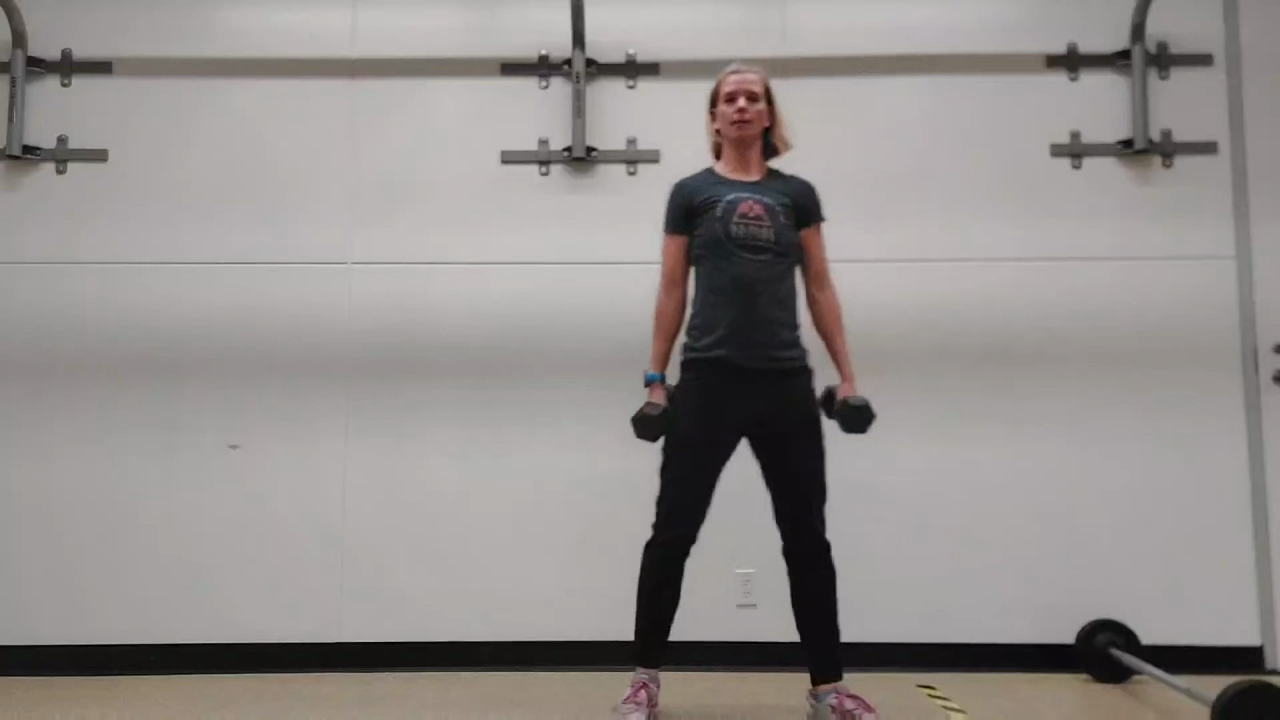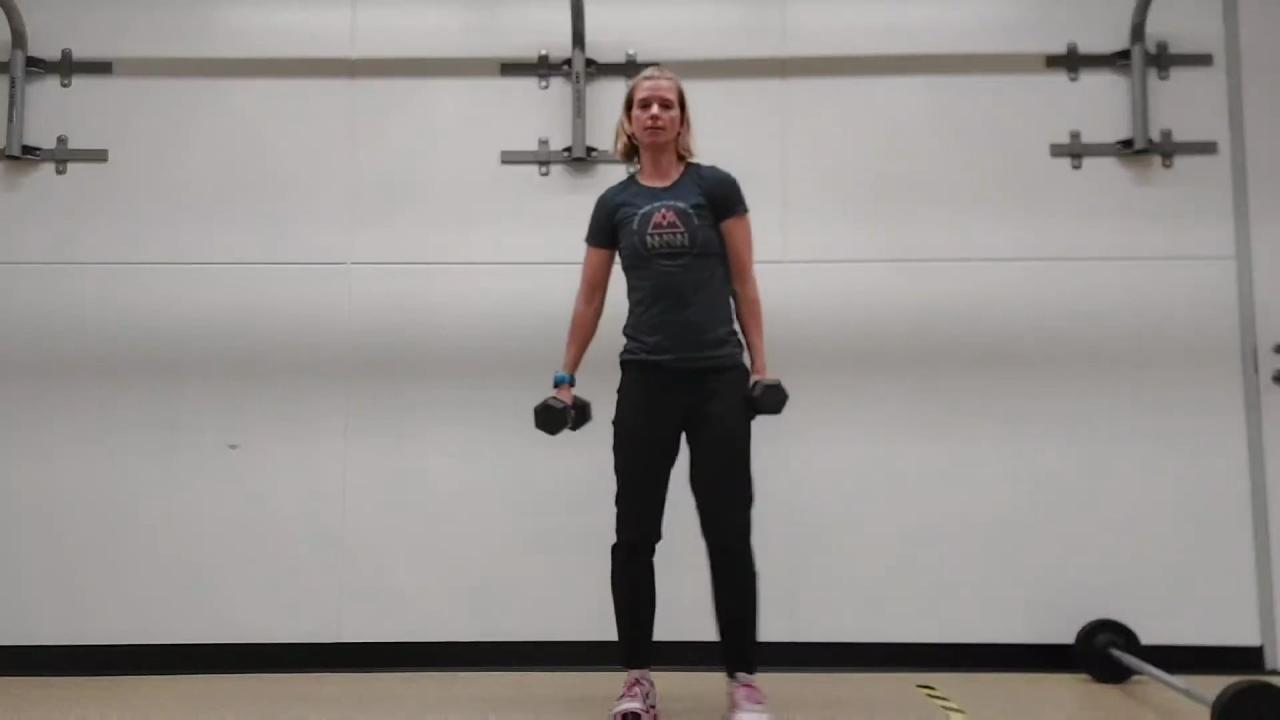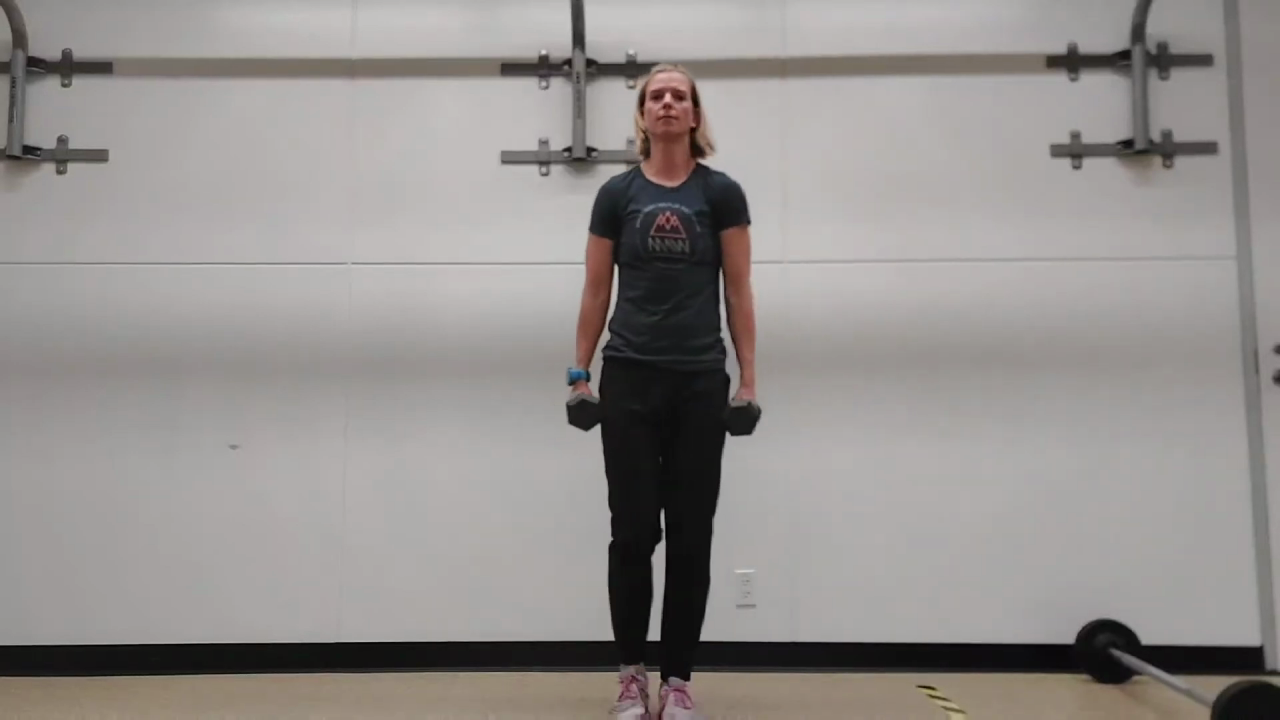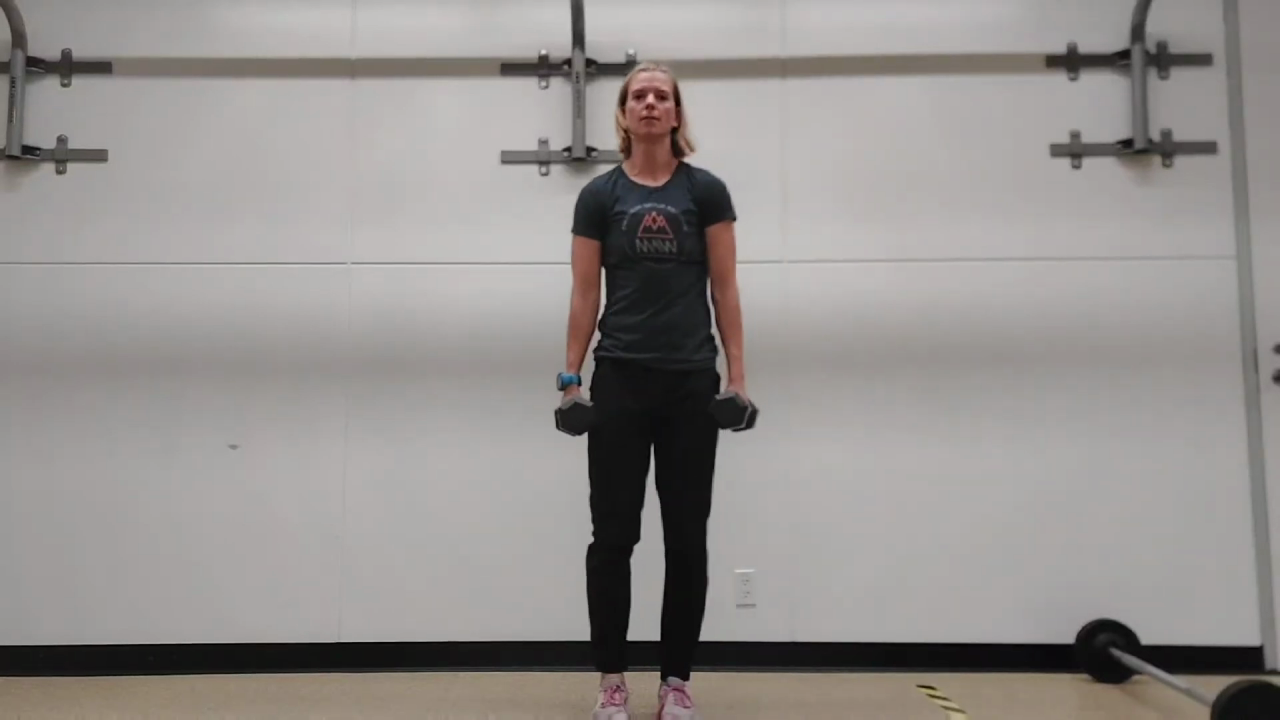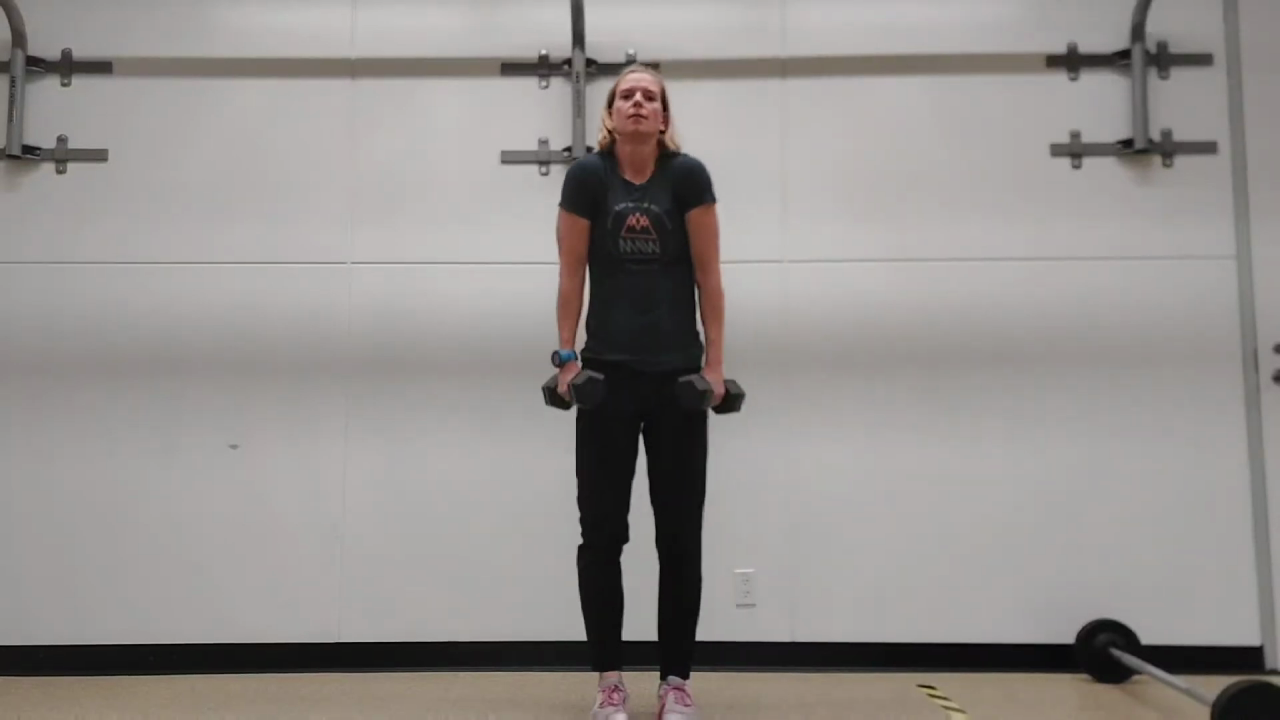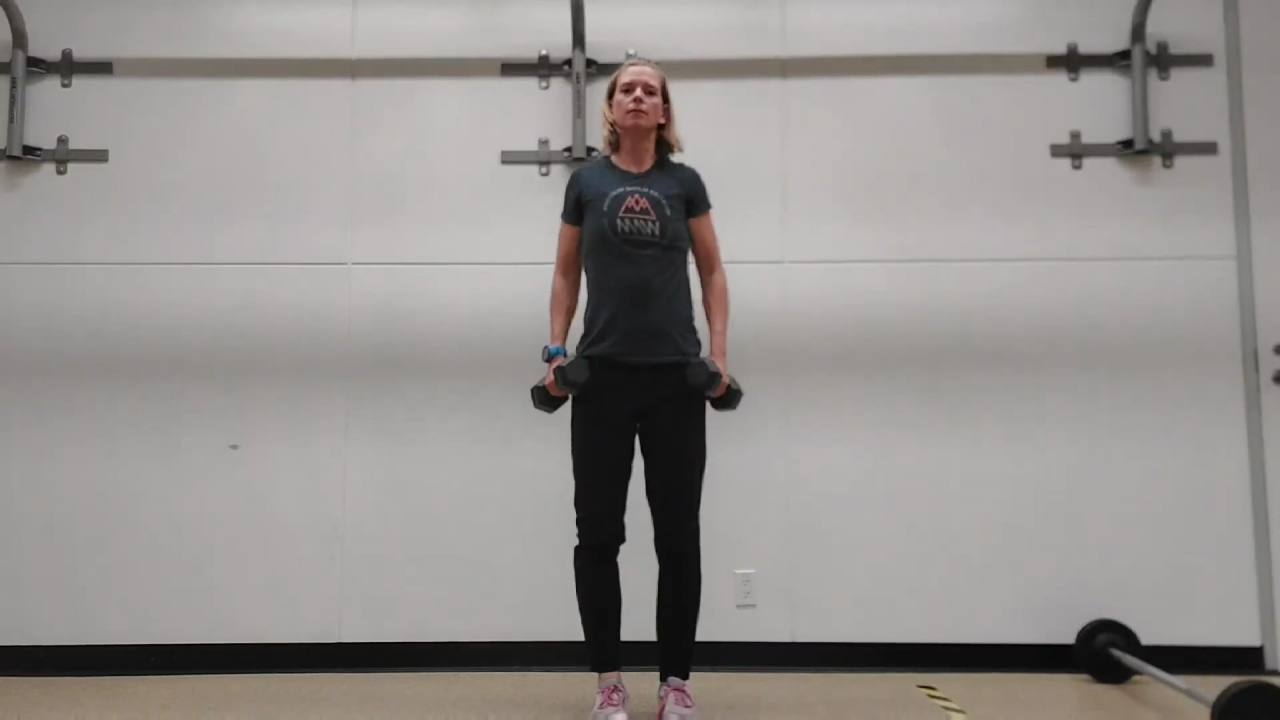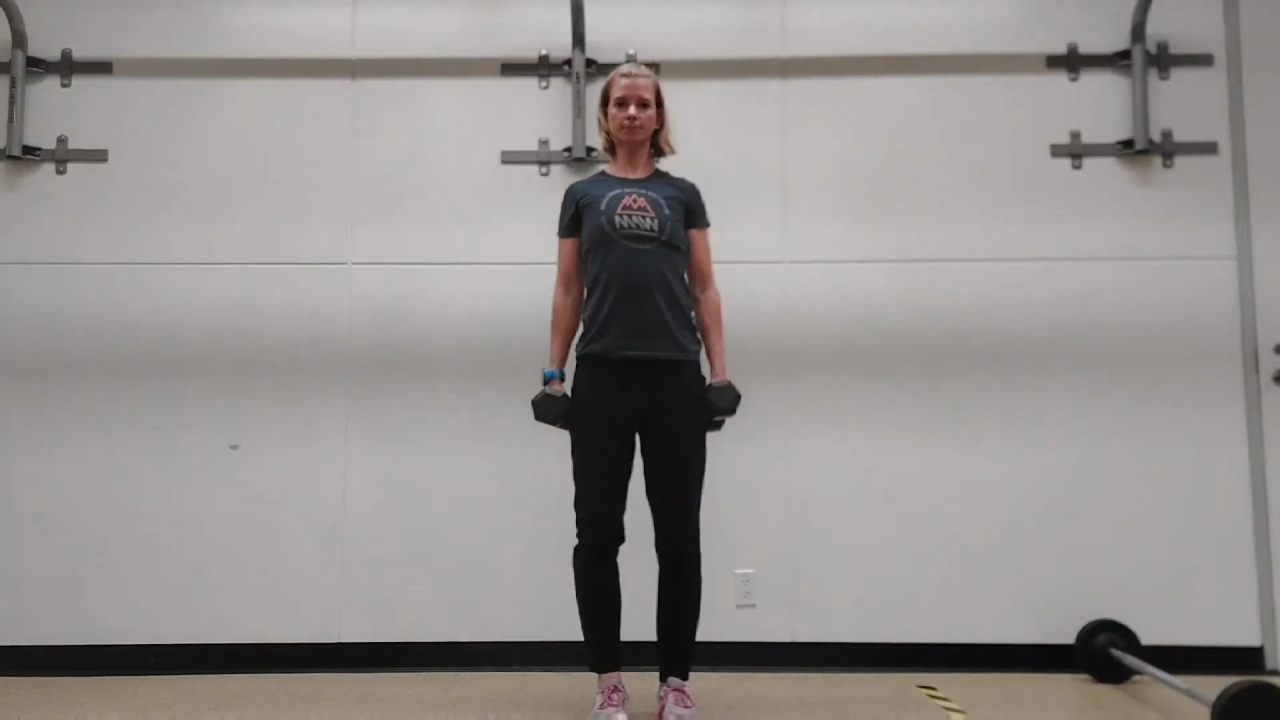
dt=0.4s
person 1, frame 1
left shoulder: (798, 194)
right shoulder: (688, 193)
left elbow: (819, 289)
right elbow: (671, 292)
left wrist: (847, 374)
right wrist: (655, 379)
left hip: (784, 380)
right hip: (708, 380)
left knee: (807, 539)
right knee: (672, 534)
person 1, frame 2
left shoulder: (716, 186)
right shoulder: (613, 203)
left elbow: (744, 282)
right elbow: (589, 299)
left wrist: (760, 363)
right wrist: (565, 377)
left hip: (718, 376)
right hip: (646, 378)
left knee: (727, 526)
right knee: (635, 533)
person 1, frame 3
left shoulder: (722, 193)
right shoulder: (616, 193)
left elbow: (738, 292)
right elbow: (596, 291)
left wrist: (747, 378)
right wrist: (581, 373)
left hip: (699, 381)
right hip: (630, 377)
left knee: (690, 534)
right knee: (633, 530)
person 1, frame 4
left shoulder: (706, 190)
right shoulder: (599, 195)
left elbow: (725, 289)
right elbow: (585, 294)
left wrist: (738, 374)
right wrist: (570, 377)
left hip: (691, 380)
right hip: (620, 378)
left knee: (687, 535)
right knee: (613, 532)
person 1, frame 5
left shoulder: (687, 175)
right shoulder: (586, 176)
left elbow: (708, 275)
right elbow: (571, 275)
left wrist: (714, 361)
right wrist: (567, 353)
left hip: (675, 378)
right hip: (609, 376)
left knee: (680, 533)
right knee: (602, 531)
person 1, frame 6
left shoulder: (685, 181)
right shoulder: (586, 181)
left elbow: (713, 274)
right elbow: (565, 275)
left wrist: (719, 352)
right wrist: (555, 350)
left hip: (674, 375)
right hip: (602, 375)
left knee: (678, 533)
right knee: (598, 530)
person 1, frame 7
left shoulder: (683, 194)
right shoulder: (583, 194)
left elbow: (704, 288)
right elbow: (567, 291)
left wrist: (720, 370)
right wrist: (552, 372)
left hip: (674, 376)
right hip: (602, 375)
left knee: (679, 535)
right knee: (598, 532)
